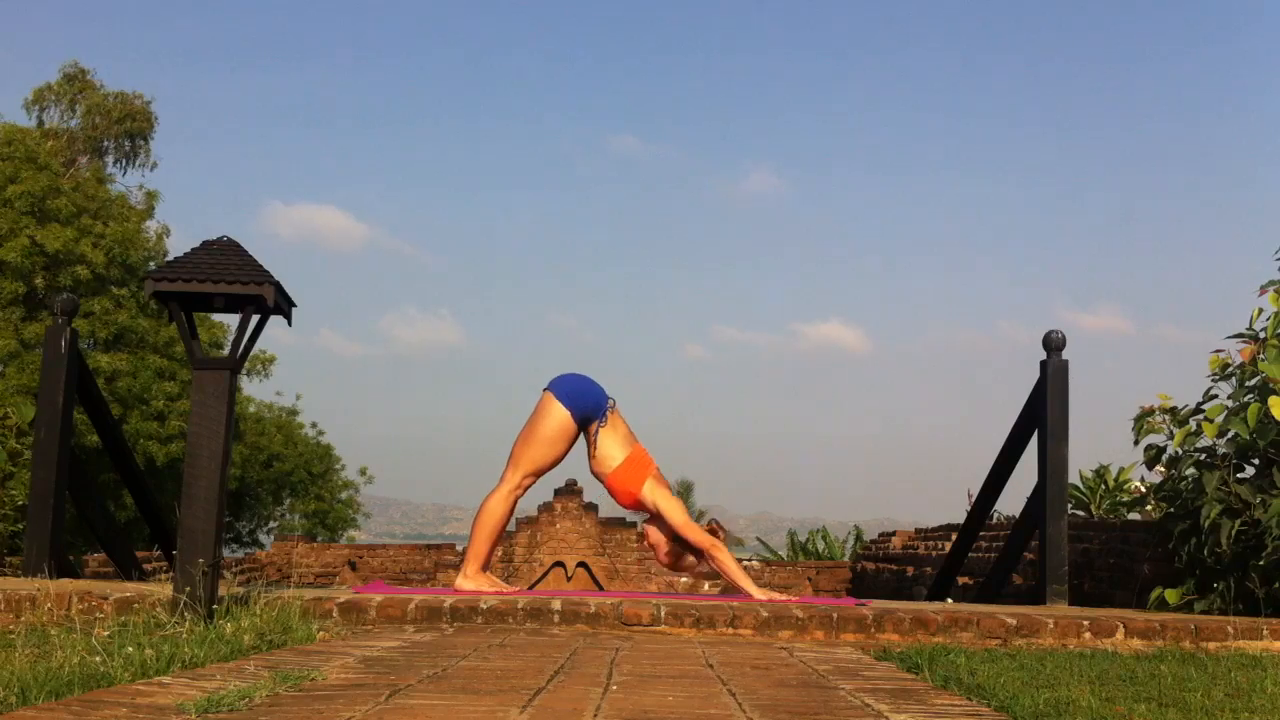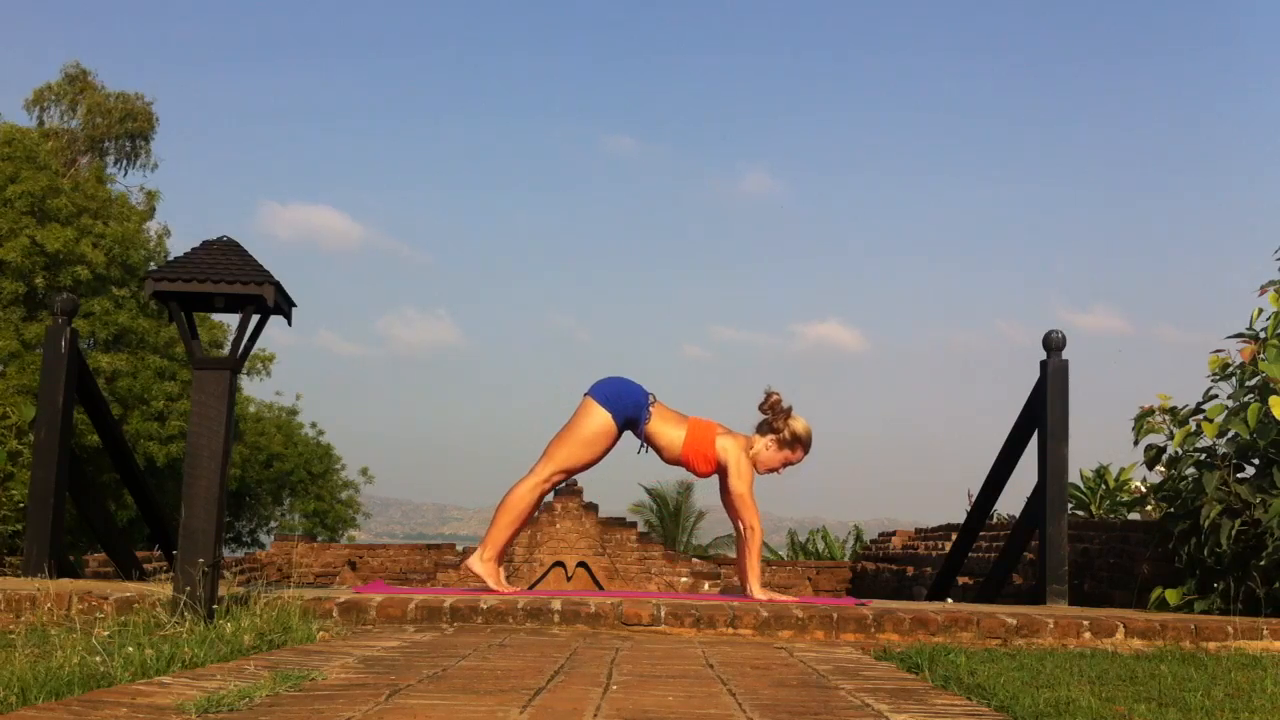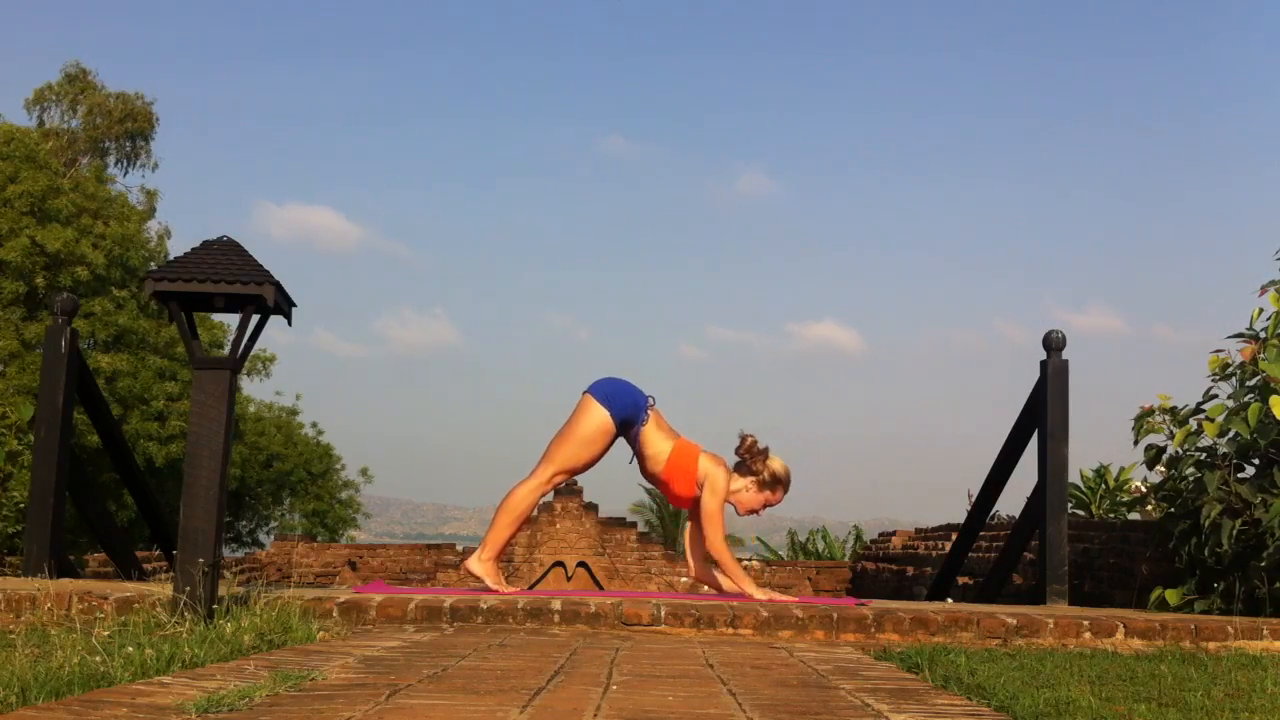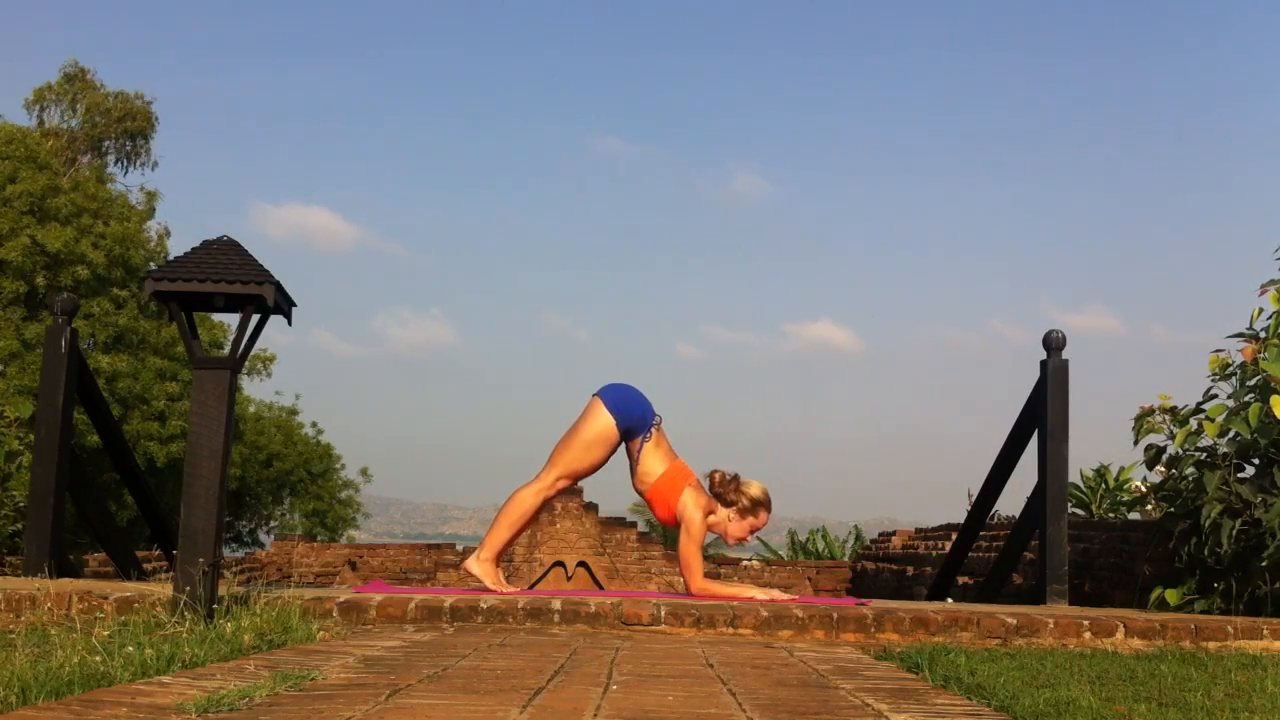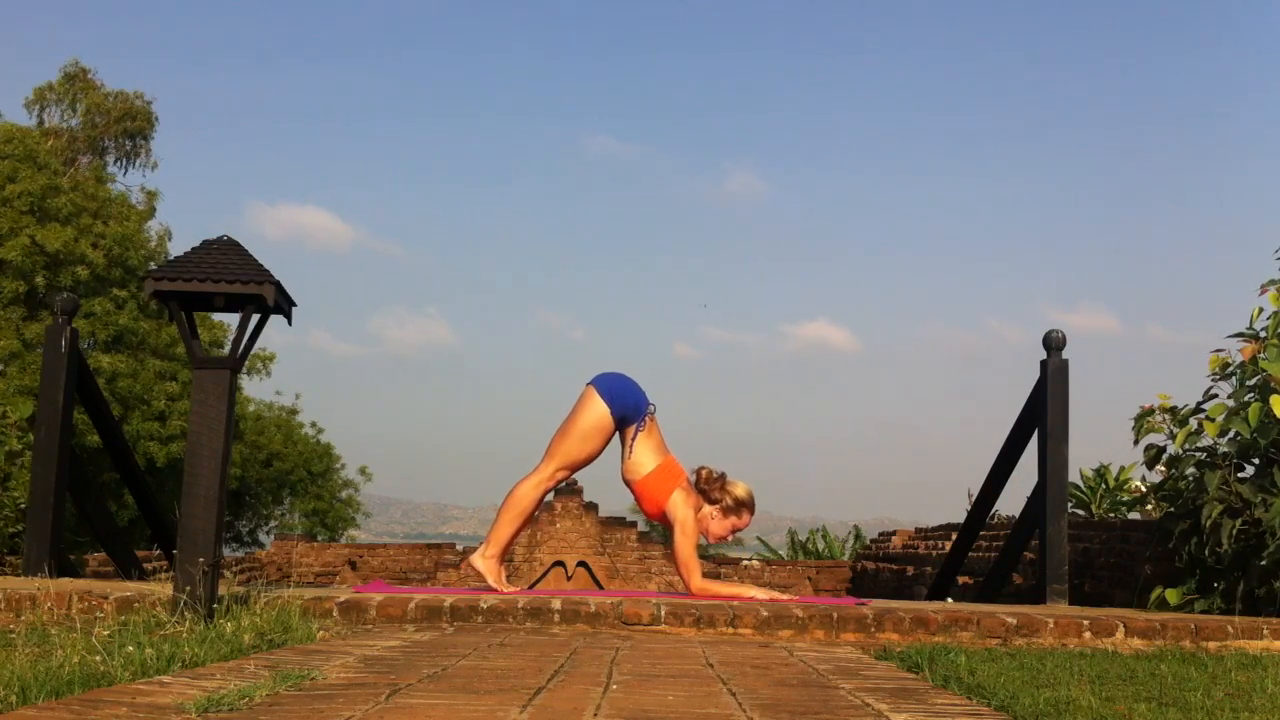
dt=1s
person 1, frame 1
left shoulder: (663, 502)
right shoulder: (661, 500)
left elbow: (711, 545)
right elbow: (711, 545)
left wrist: (751, 589)
right wrist: (753, 590)
left hip: (583, 404)
right hip: (577, 399)
left knee: (518, 484)
right knee: (513, 483)
left ankle: (479, 570)
right ankle: (470, 573)
person 1, frame 2
left shoulder: (731, 456)
right shoulder: (736, 452)
left elbow: (743, 526)
right elbow: (752, 526)
left wrist: (749, 586)
right wrist: (756, 588)
left hip: (626, 407)
right hip: (620, 401)
left knee: (549, 479)
right knee: (544, 476)
left ankle: (494, 560)
right ankle: (485, 556)
person 1, frame 3
left shoulder: (703, 493)
right shoulder: (716, 477)
left elbow: (699, 567)
right elbow: (716, 548)
left wrist: (746, 590)
right wrist: (752, 589)
left hip: (622, 409)
right hip: (617, 401)
left knee: (550, 479)
right knee: (545, 477)
left ankle: (490, 559)
right ankle: (484, 558)
person 1, frame 4
left shoulder: (700, 510)
right shoulder: (695, 511)
left elbow: (696, 582)
right elbow: (696, 585)
left wrist: (751, 590)
right wrist: (753, 591)
left hip: (629, 413)
right hip: (622, 408)
left knee: (555, 484)
right knee: (549, 481)
left ankle: (492, 560)
right ankle: (484, 558)
person 1, frame 5
left shoulder: (687, 507)
right shoulder: (685, 509)
left elbow: (693, 580)
right elbow: (696, 584)
right wrist: (751, 590)
left hip: (623, 402)
right hip: (616, 396)
left knee: (554, 476)
right knee: (548, 473)
left ankle: (494, 556)
right ankle: (489, 554)
